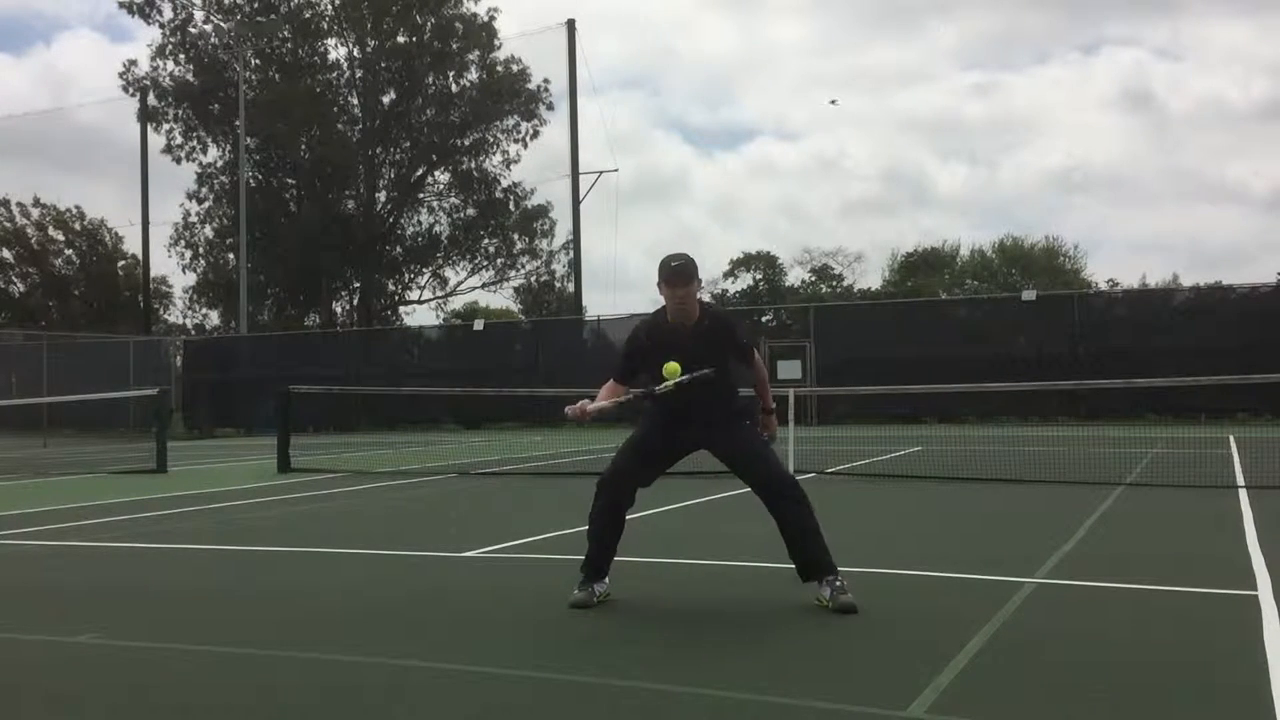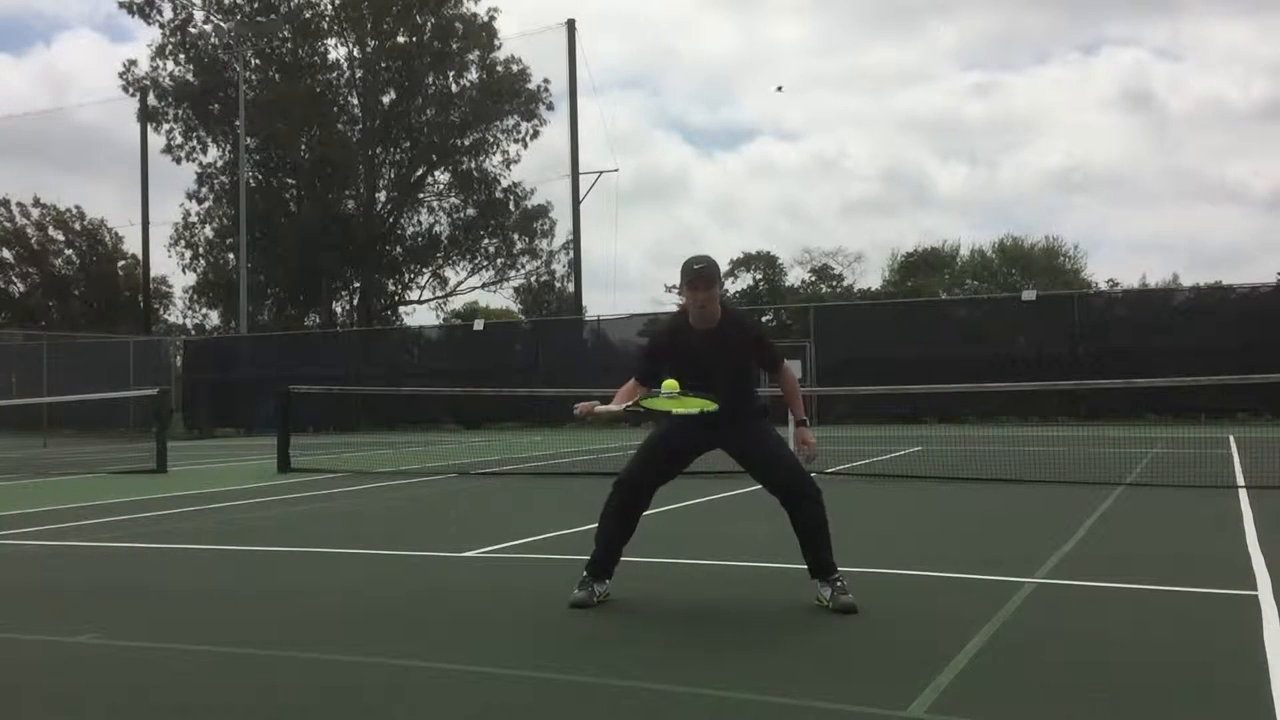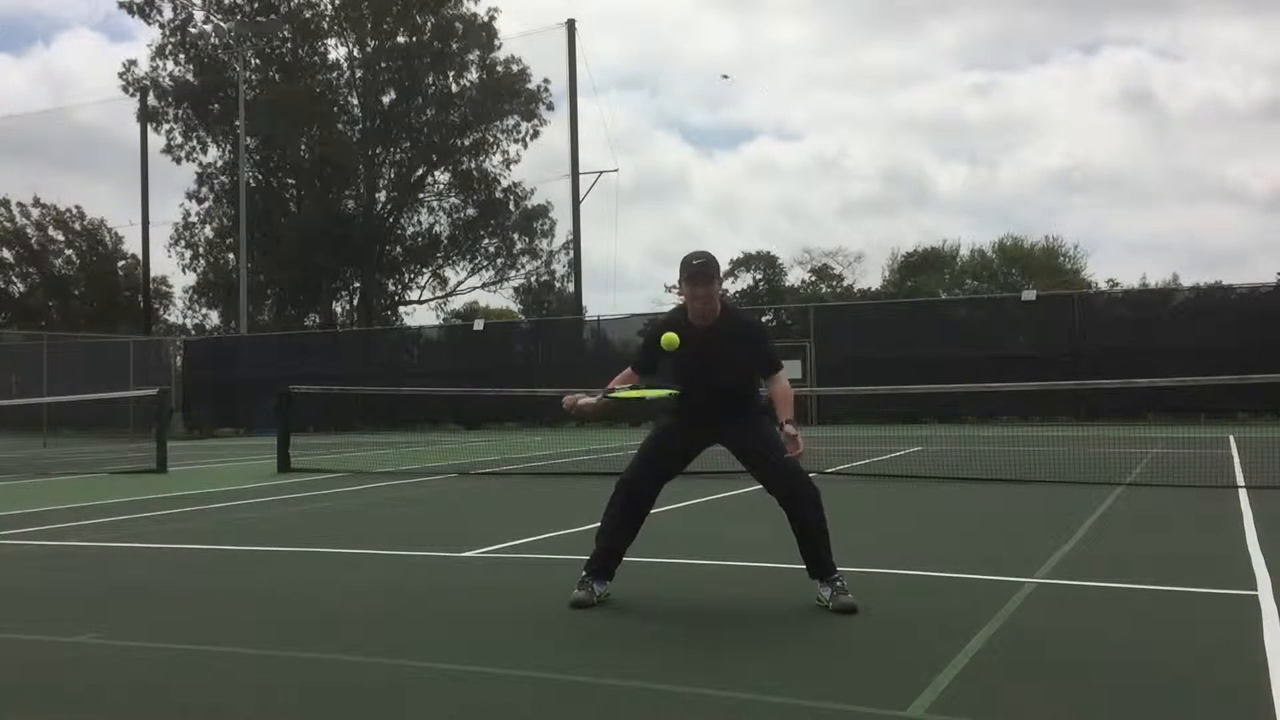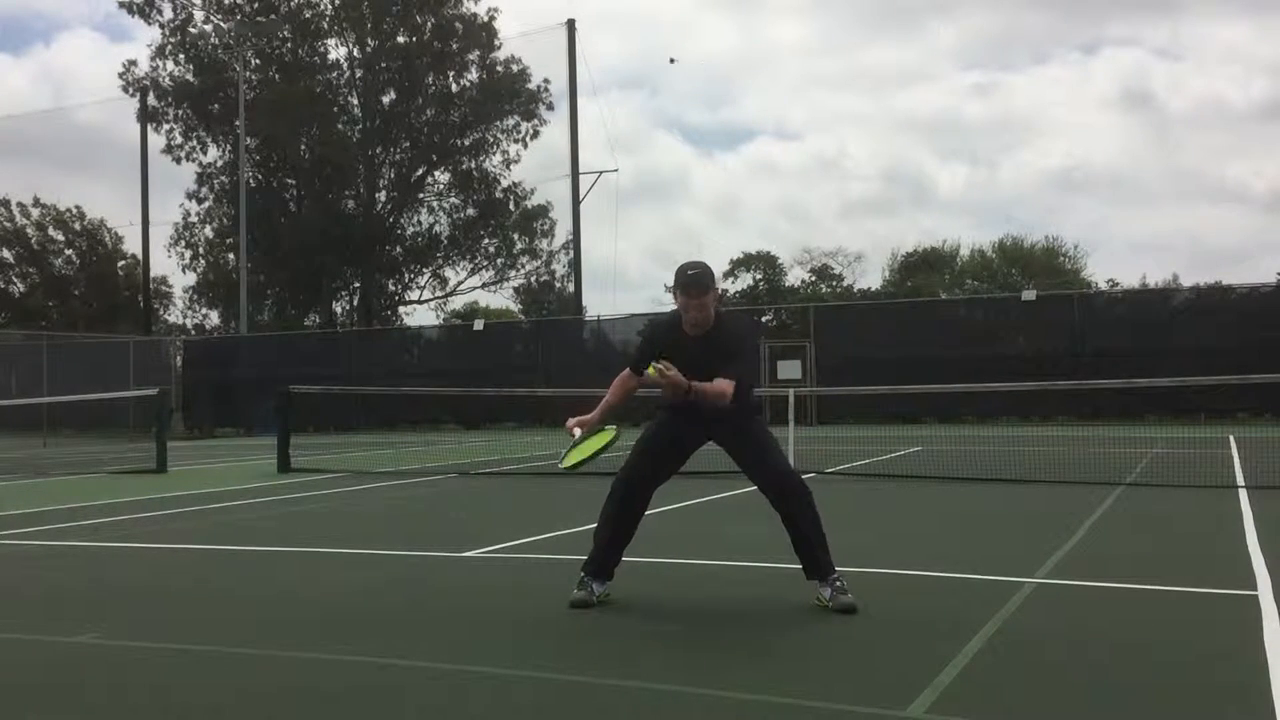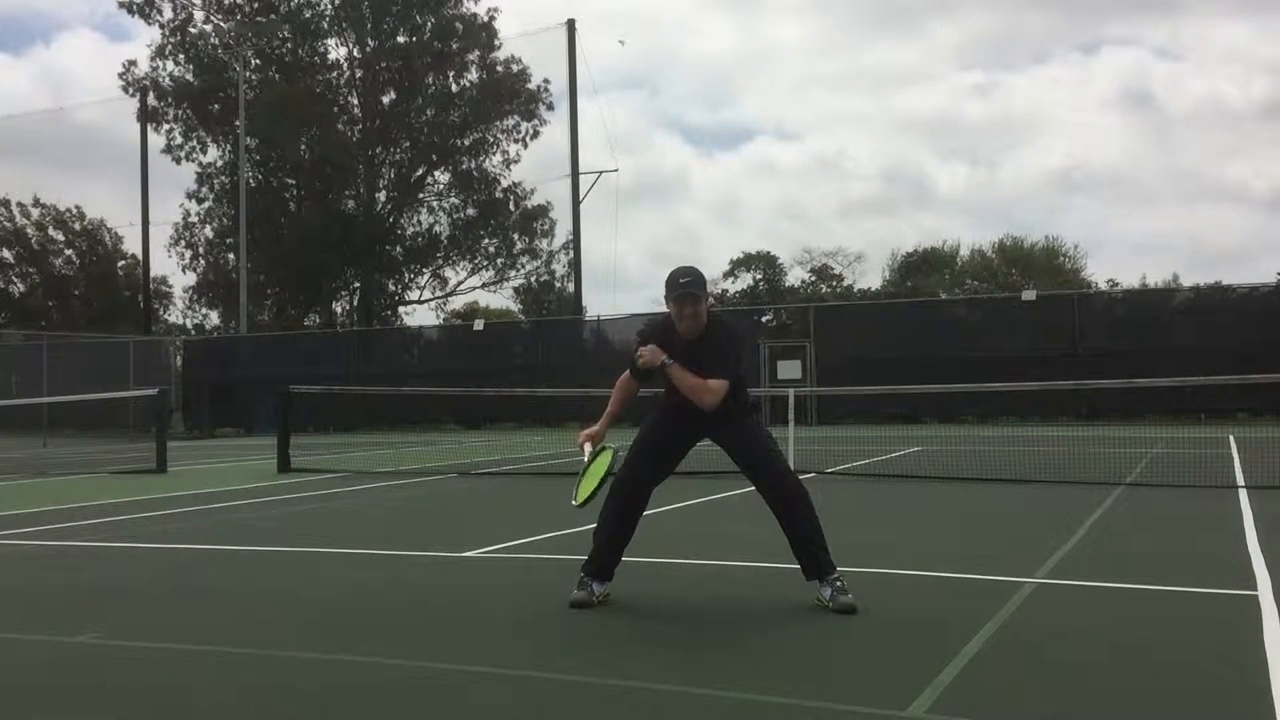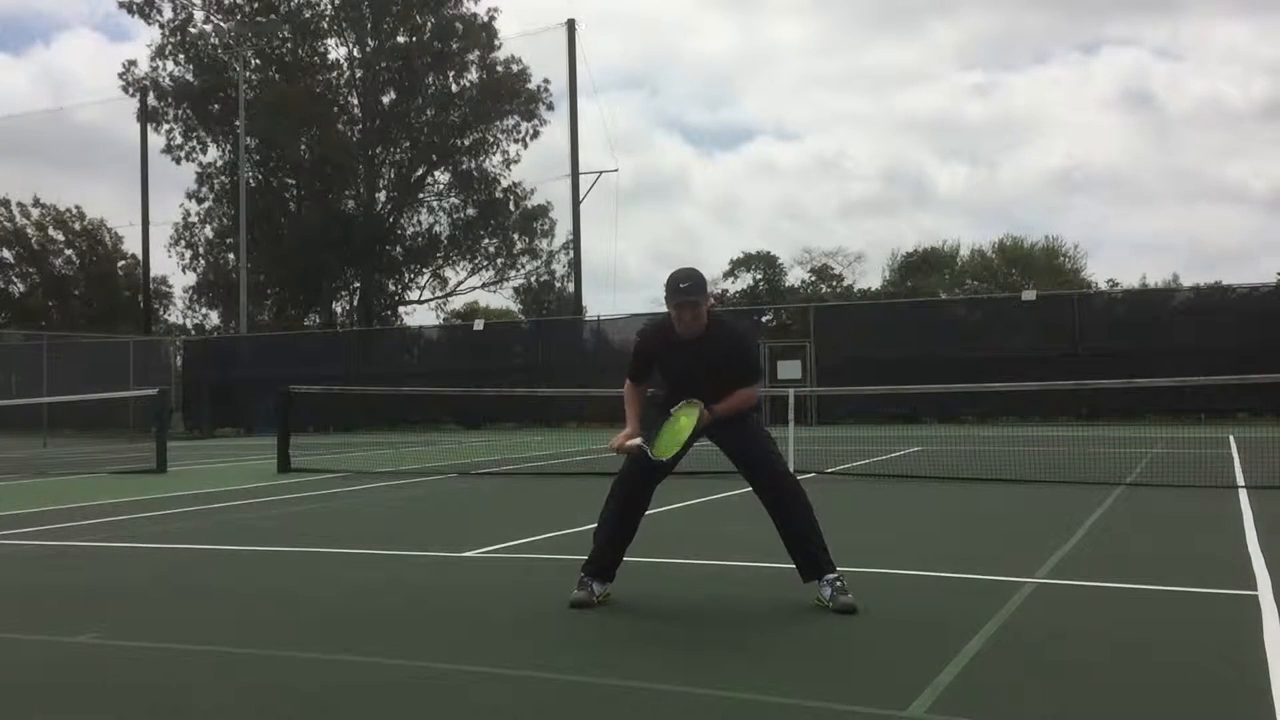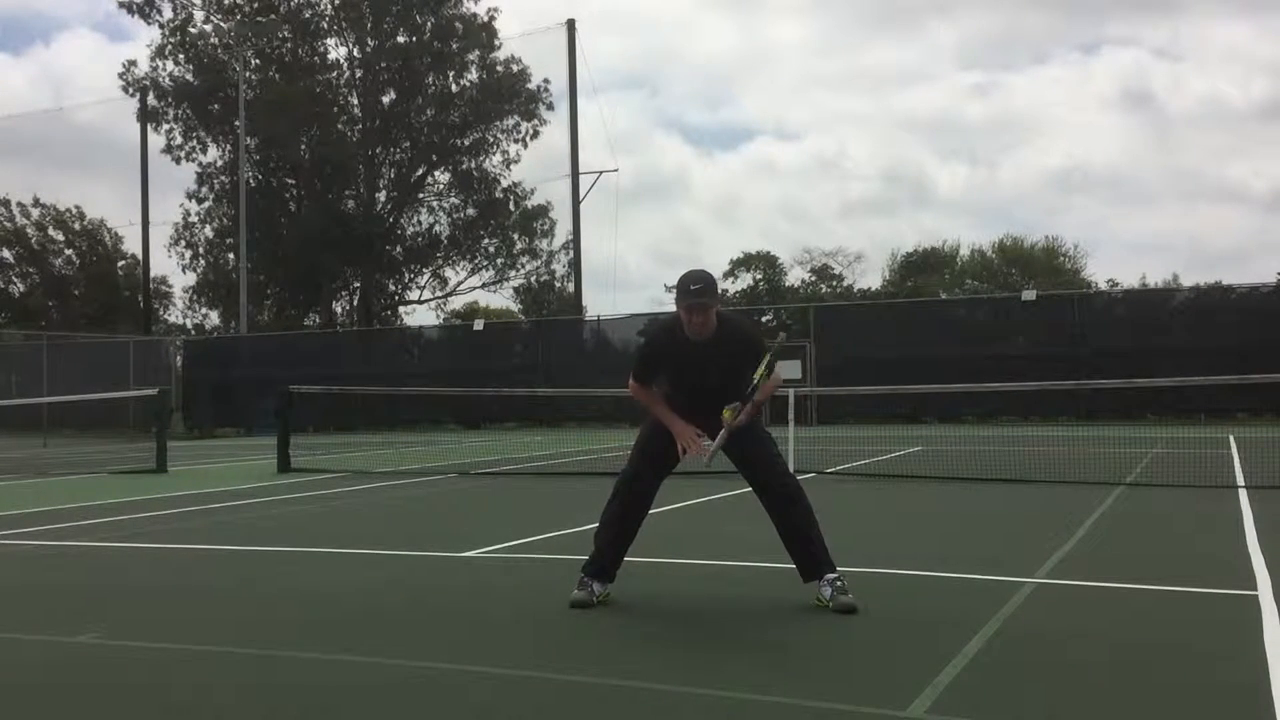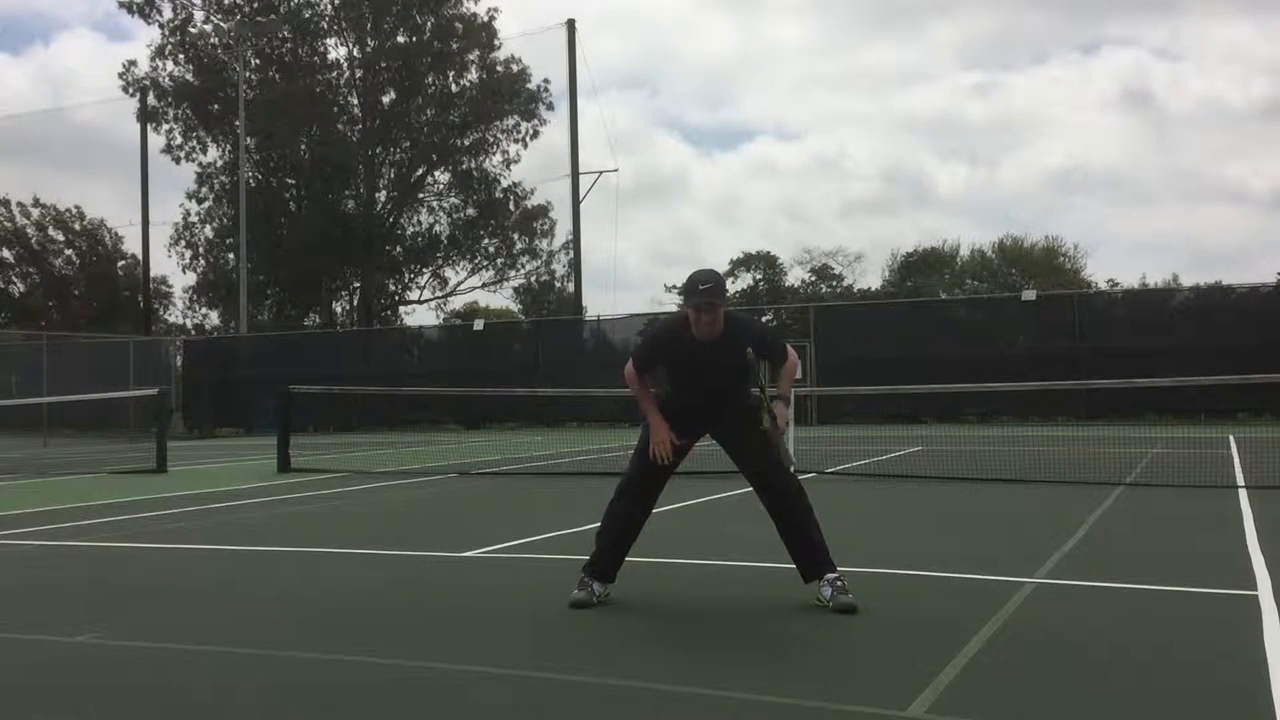
dt=0.2s
person 1, frame 1
left shoulder: (721, 324)
right shoulder: (645, 335)
left elbow: (752, 361)
right elbow: (618, 384)
left wrist: (768, 411)
right wrist: (592, 405)
left hip: (726, 420)
right hip: (668, 423)
left knee: (782, 487)
right knee: (613, 484)
left ankle: (825, 578)
right ankle: (594, 577)
person 1, frame 2
left shoulder: (744, 328)
right shoulder: (668, 335)
left elbow: (781, 371)
right elbow: (639, 382)
left wrist: (801, 423)
left hip: (743, 420)
right hip: (686, 421)
left knee: (800, 487)
right knee: (629, 485)
left ankle: (828, 579)
right ankle: (596, 576)
person 1, frame 3
left shoulder: (745, 326)
right shoulder: (666, 328)
left elbow: (775, 378)
right elbow: (635, 373)
left wrist: (787, 424)
right wrist: (596, 400)
left hip: (743, 415)
right hip: (688, 416)
left knee: (798, 487)
right knee: (634, 484)
left ankle: (827, 579)
right ankle: (596, 576)
person 1, frame 4
left shoulder: (736, 333)
right shoulder: (660, 331)
left elbow: (723, 395)
right elbow: (632, 374)
left wrist: (685, 385)
right wrist: (595, 416)
left hip: (736, 416)
right hip: (680, 415)
left knee: (788, 487)
right knee: (629, 484)
left ankle: (826, 578)
right ankle: (595, 575)
person 1, frame 5
left shoulder: (726, 336)
right shoulder: (653, 335)
left elbow: (711, 399)
right elbow: (631, 377)
left wrist: (665, 363)
right wrist: (603, 424)
left hip: (730, 413)
right hip: (675, 411)
left knee: (784, 486)
right knee: (628, 482)
left ankle: (826, 577)
right ankle: (595, 576)
person 1, frame 6
left shoulder: (731, 336)
right shoulder: (651, 337)
left elbow: (752, 390)
right elbow: (633, 384)
left wrist: (707, 414)
right wrist: (631, 426)
left hip: (731, 413)
right hip: (674, 411)
left knee: (781, 487)
right knee: (629, 485)
left ankle: (826, 577)
right ankle: (595, 576)
person 1, frame 7
left shoulder: (741, 333)
right shoulder: (660, 337)
left elbow: (773, 374)
right elbow: (639, 385)
left wrist: (751, 407)
right wrist: (677, 427)
left hip: (734, 411)
right hip: (676, 414)
left knee: (781, 487)
right knee: (631, 487)
left ankle: (826, 577)
right ankle: (595, 576)
person 1, frame 8
left shoulder: (747, 330)
right shoulder: (666, 334)
left elbow: (788, 357)
right elbow: (633, 372)
left wrist: (780, 400)
right wrist: (657, 423)
left hip: (736, 411)
right hip: (678, 412)
left knee: (783, 488)
right knee: (634, 488)
left ankle: (826, 577)
right ankle: (596, 576)
